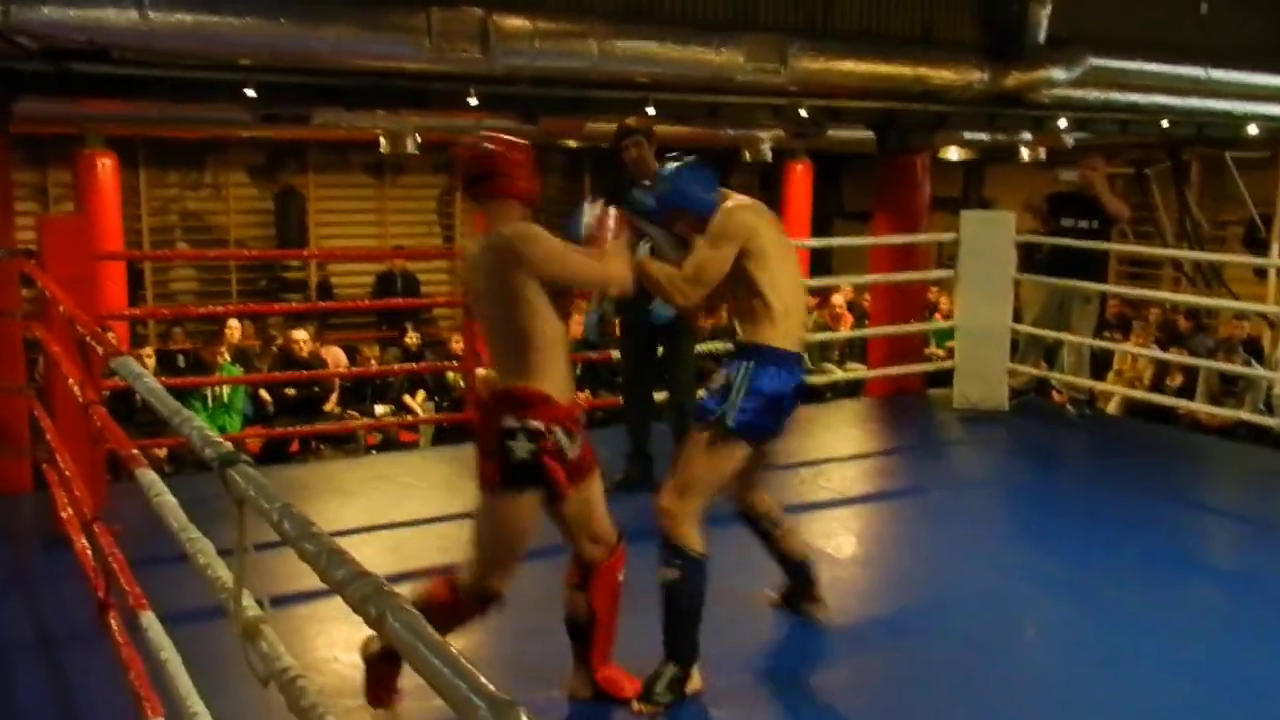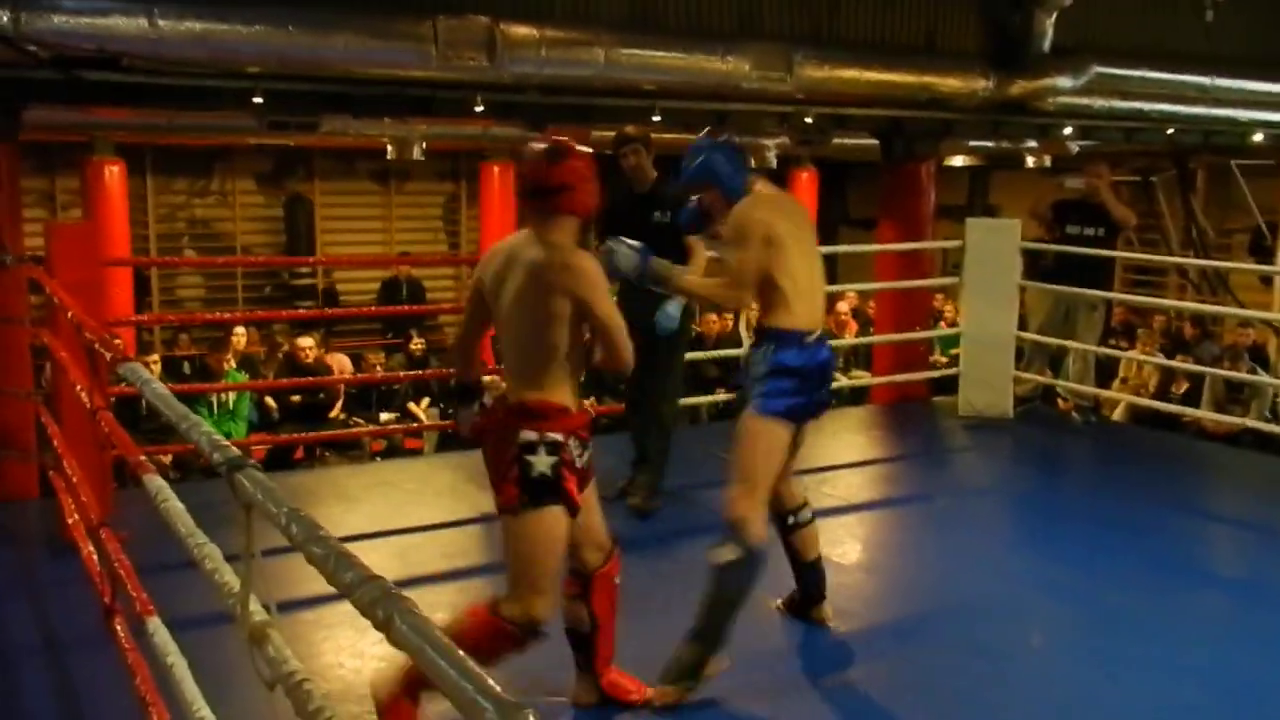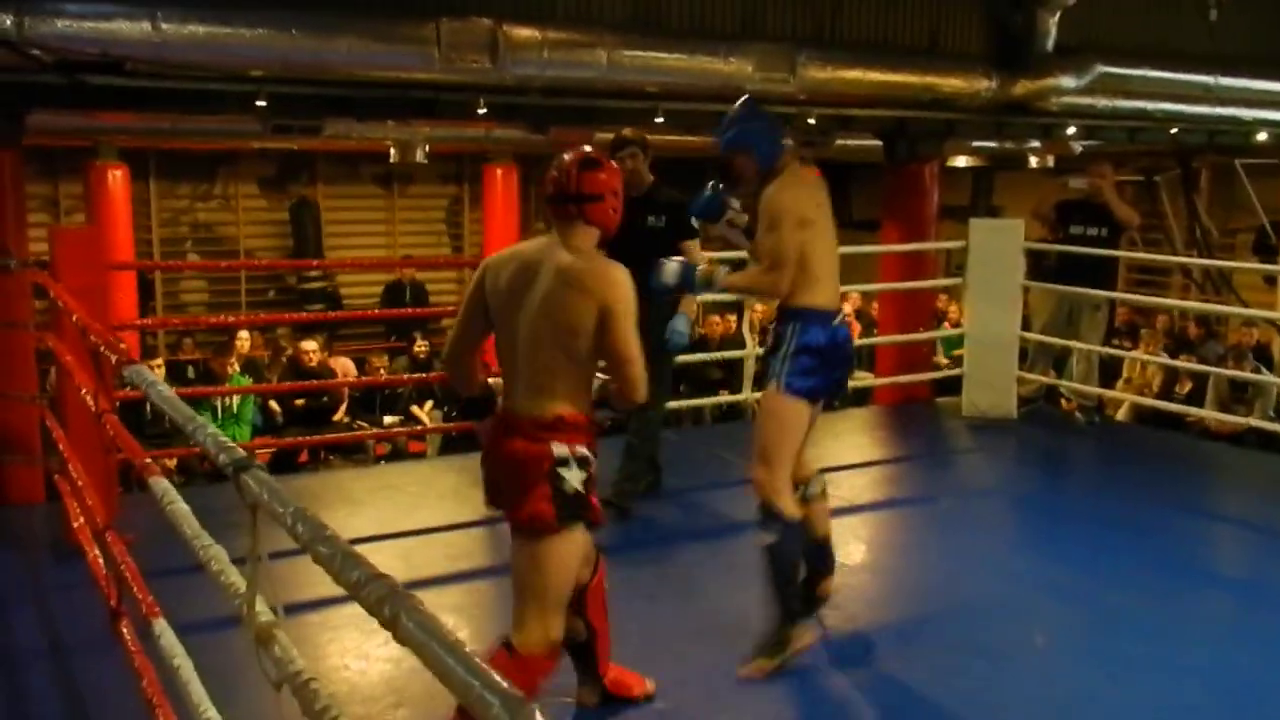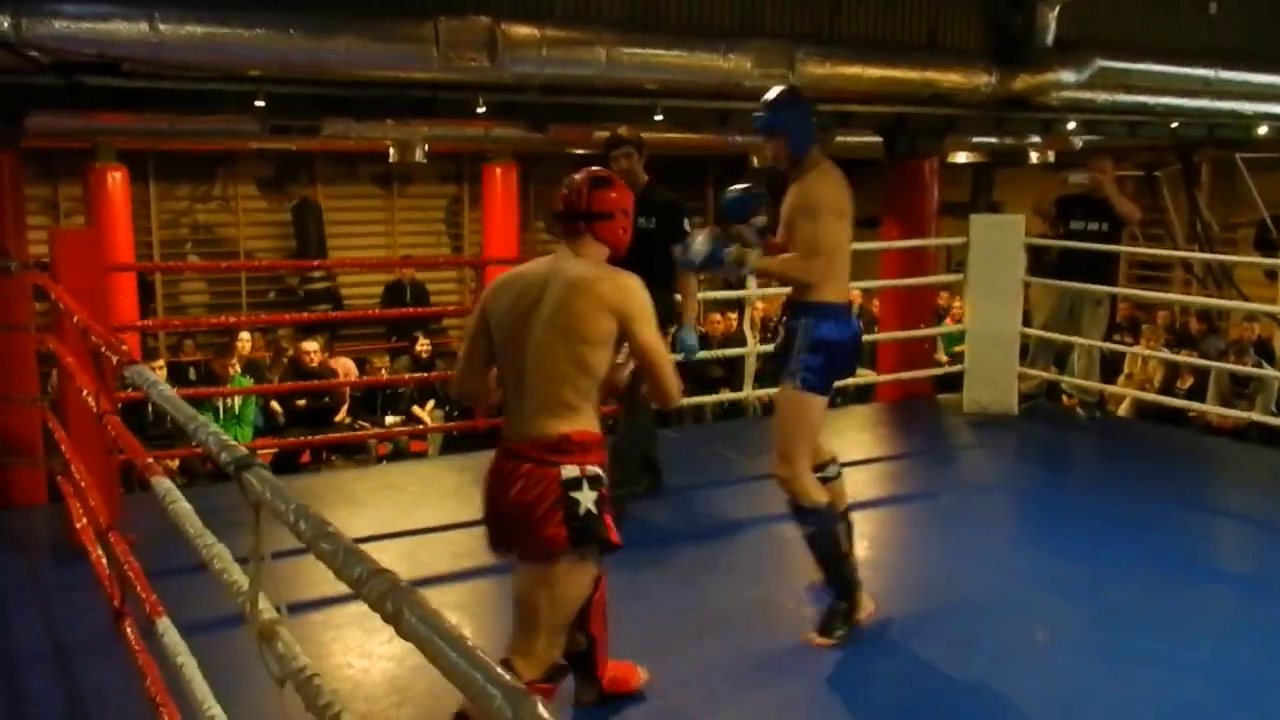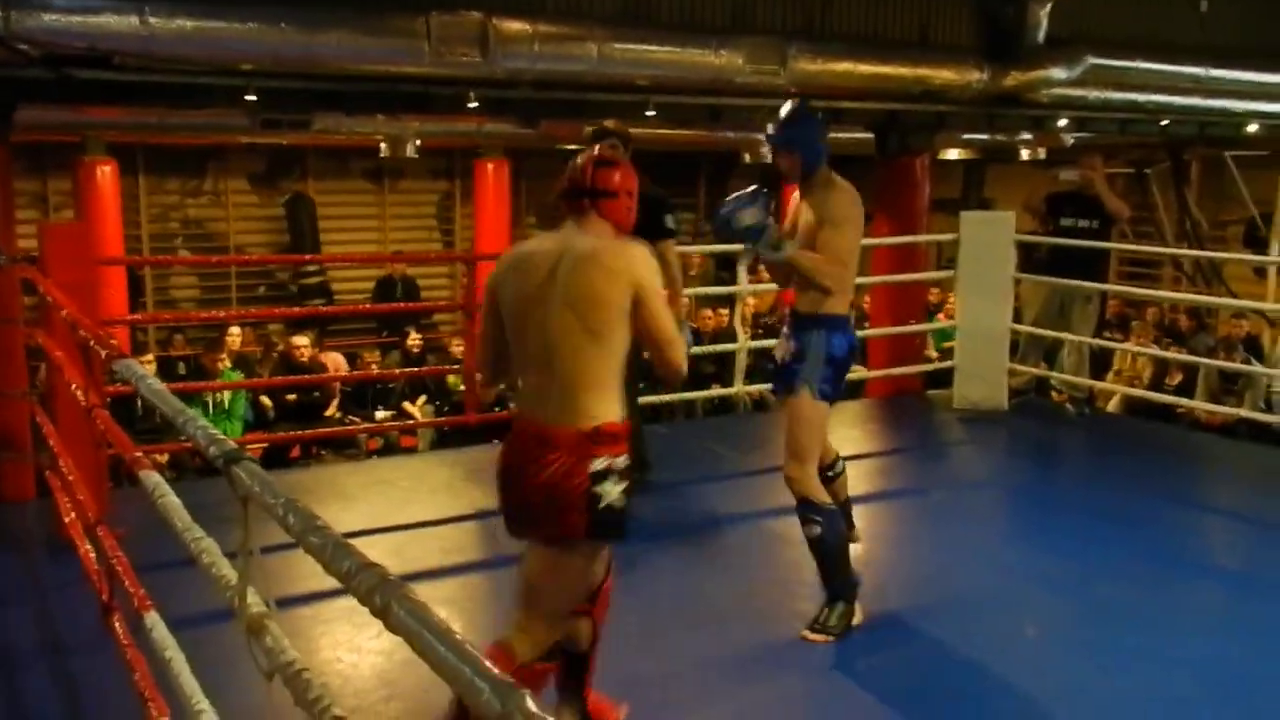
dt=0.1s
person 1, frame 1
left shoulder: (496, 250)
right shoulder: (518, 240)
right elbow: (615, 281)
right wrist: (614, 240)
left hip: (551, 422)
right hip: (526, 426)
left knee: (601, 549)
right knee: (484, 584)
left ankle: (591, 669)
right ankle: (387, 651)
person 1, frame 2
left shoulder: (499, 256)
right shoulder: (576, 266)
left elbow: (463, 349)
right elbow: (623, 359)
left wrist: (478, 401)
right wrist: (601, 320)
left hip: (508, 425)
right hip: (543, 438)
left knee: (596, 559)
right knee: (526, 609)
person 1, frame 3
left shoulder: (498, 265)
right shoulder: (606, 277)
left elbow: (454, 363)
right elbow: (634, 394)
left hip: (509, 441)
right hip: (552, 454)
left knee: (584, 569)
right knee: (538, 635)
person 1, frame 4
left shoulder: (506, 285)
right shoulder: (620, 289)
left elbow: (469, 388)
right elbow: (668, 393)
right wrist: (621, 369)
left hip: (512, 469)
right hip: (564, 476)
left knee: (583, 581)
right knee: (535, 656)
person 1, frame 5
left shoulder: (511, 264)
right shoulder: (630, 260)
left elbow: (490, 374)
right elbow: (674, 365)
right wrist: (656, 312)
left hip: (526, 450)
right hip: (586, 464)
left knee: (591, 576)
right knee: (534, 636)
person 2, frame 1
left shoulder: (731, 219)
right shoulder: (743, 214)
left elbow: (685, 293)
right elbow: (710, 298)
left hip: (761, 370)
right hip: (766, 363)
left knee: (675, 510)
right knee: (743, 493)
left ankle: (680, 665)
right ankle: (803, 588)
person 2, frame 2
left shoulder: (750, 213)
right shoulder: (778, 203)
left elbow: (731, 292)
left wrist: (649, 268)
right wrist: (710, 226)
left hip: (783, 356)
right hip: (808, 351)
left knee: (742, 506)
right knee: (778, 484)
left ankle: (699, 651)
right ankle: (811, 596)
person 2, frame 3
left shoulder: (782, 193)
right shoulder: (801, 177)
left elbow: (778, 279)
left wrist: (701, 276)
right wrist: (735, 205)
left hip: (803, 333)
right hip: (824, 329)
left knee: (769, 477)
right knee: (794, 463)
left ankle: (792, 619)
right ankle: (818, 572)
person 2, frame 4
left shoulder: (820, 185)
right shoulder: (805, 179)
left elbow: (804, 270)
right elbow: (788, 253)
left wrist: (728, 255)
right wrist: (748, 220)
left hip: (818, 325)
right hip: (817, 321)
left knee: (792, 470)
right knee: (808, 448)
left ankle: (849, 596)
right ankle: (834, 530)
person 2, frame 5
left shoulder: (837, 198)
right shoulder: (805, 195)
left elbow: (829, 277)
right elbow: (790, 266)
left wrist: (768, 240)
right wrist: (761, 230)
left hip: (821, 335)
right hip: (807, 330)
left knee: (798, 470)
right knee: (813, 443)
left ankle: (843, 597)
right ankle: (841, 523)
person 3, frame 1
right shoulder: (621, 196)
left hip: (673, 302)
right hip: (634, 301)
left knee: (680, 388)
right knee: (634, 386)
right ankle: (639, 464)
person 3, frame 2
left shoulder: (676, 200)
right shoulder: (617, 204)
left elbow: (698, 255)
left wrist: (677, 301)
left hip: (668, 308)
right hip: (631, 307)
left knee: (662, 397)
right knee: (636, 394)
left ankle: (649, 480)
right ankle: (643, 473)
person 3, frame 3
left shoulder: (673, 204)
left elbow: (693, 262)
left hip: (662, 313)
left knee: (648, 398)
left ankle: (628, 484)
right ankle: (645, 475)
person 3, frame 4
left shoulder: (665, 203)
left elbow: (684, 266)
left wrist: (689, 325)
left hip: (652, 309)
left knee: (635, 393)
right knee: (637, 393)
left ankle: (625, 476)
right ankle: (648, 471)
person 3, frame 5
left shoulder: (651, 199)
left elbow: (670, 261)
left wrist: (677, 323)
left knee: (620, 388)
right knee: (623, 387)
right ankle: (636, 462)
person 4, frame 1
left shoulder: (1106, 203)
right shoulder: (1063, 198)
left elbow: (1123, 214)
right elbow: (1032, 207)
left wrist: (1099, 185)
left hip: (1086, 282)
right hip: (1051, 275)
left knee: (1079, 340)
right knee: (1034, 331)
left ankle: (1076, 394)
right ankle: (1021, 383)
person 4, frame 2
left shoulder: (1111, 210)
right shoulder: (1068, 206)
left elbow: (1129, 221)
right elbow: (1037, 213)
left wrist: (1105, 192)
left hip: (1092, 290)
right hip: (1056, 284)
left knee: (1085, 347)
right knee: (1039, 338)
left ankle: (1081, 401)
right ankle: (1026, 390)
person 4, frame 3
left shoulder: (1114, 210)
right shoulder: (1071, 206)
left elbow: (1132, 221)
right elbow: (1040, 213)
left wrist: (1108, 192)
left hip: (1095, 289)
right hip: (1060, 283)
left knee: (1088, 347)
right knee: (1043, 339)
left ankle: (1085, 401)
right ankle: (1030, 391)
person 4, frame 4
left shoulder: (1115, 205)
right shoulder: (1071, 201)
left elbow: (1133, 216)
right elbow: (1040, 209)
left wrist: (1109, 188)
left hip: (1096, 285)
right hip: (1061, 279)
left knee: (1089, 343)
right knee: (1044, 335)
left ankle: (1086, 397)
right ankle: (1031, 387)
person 4, frame 5
left shoulder: (1105, 202)
right shoulder: (1062, 198)
left elbow: (1123, 214)
right elbow: (1030, 206)
left wrist: (1099, 185)
left hip: (1087, 281)
right hip: (1052, 275)
left knee: (1079, 339)
right knee: (1034, 331)
left ankle: (1075, 393)
right ankle: (1021, 383)
